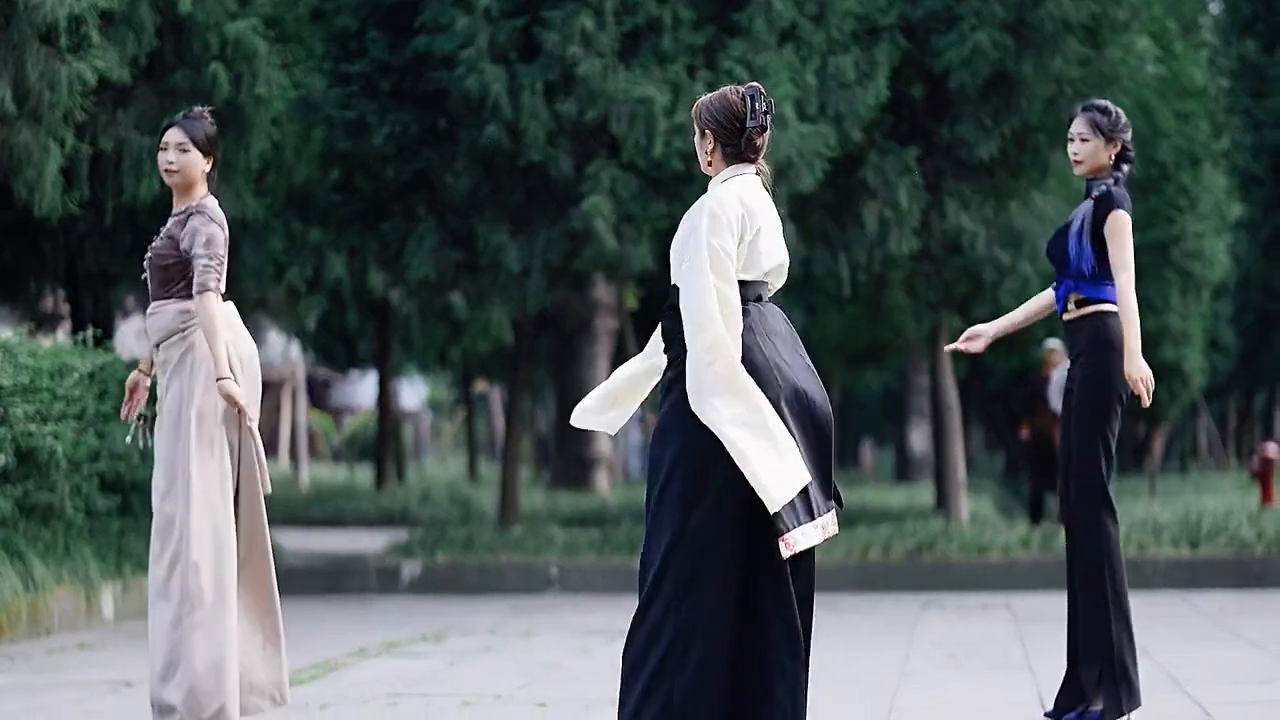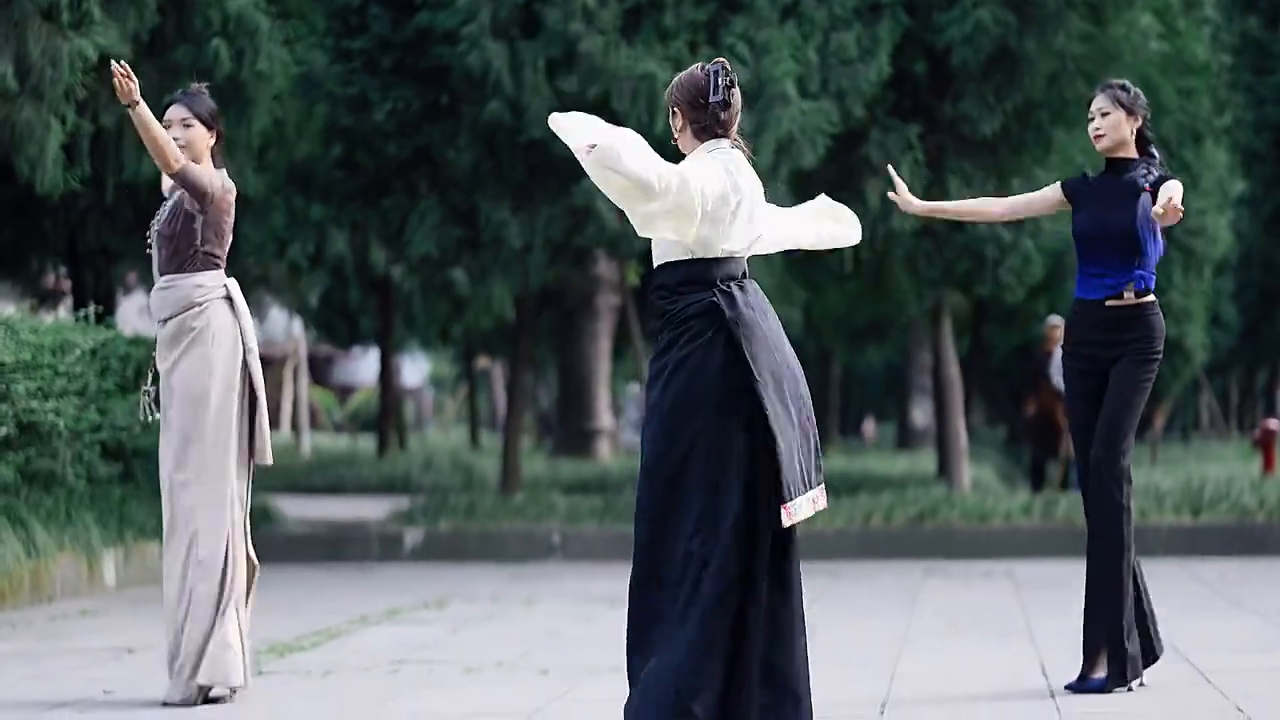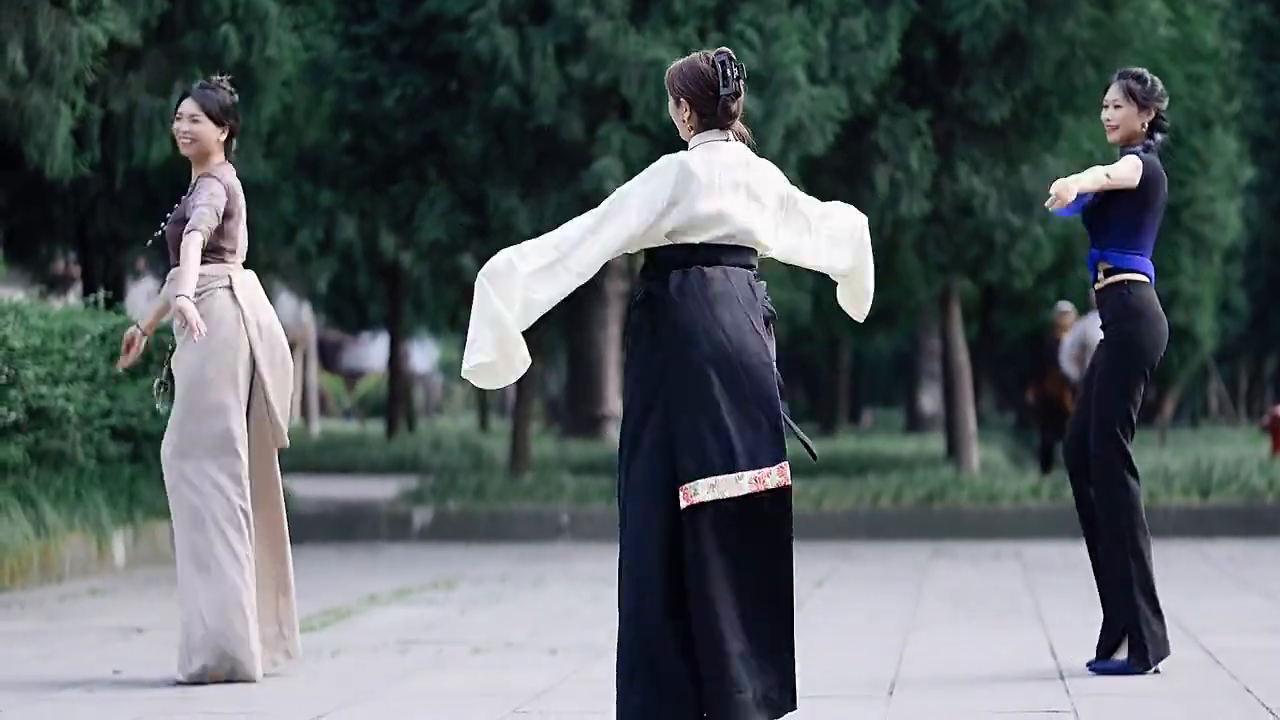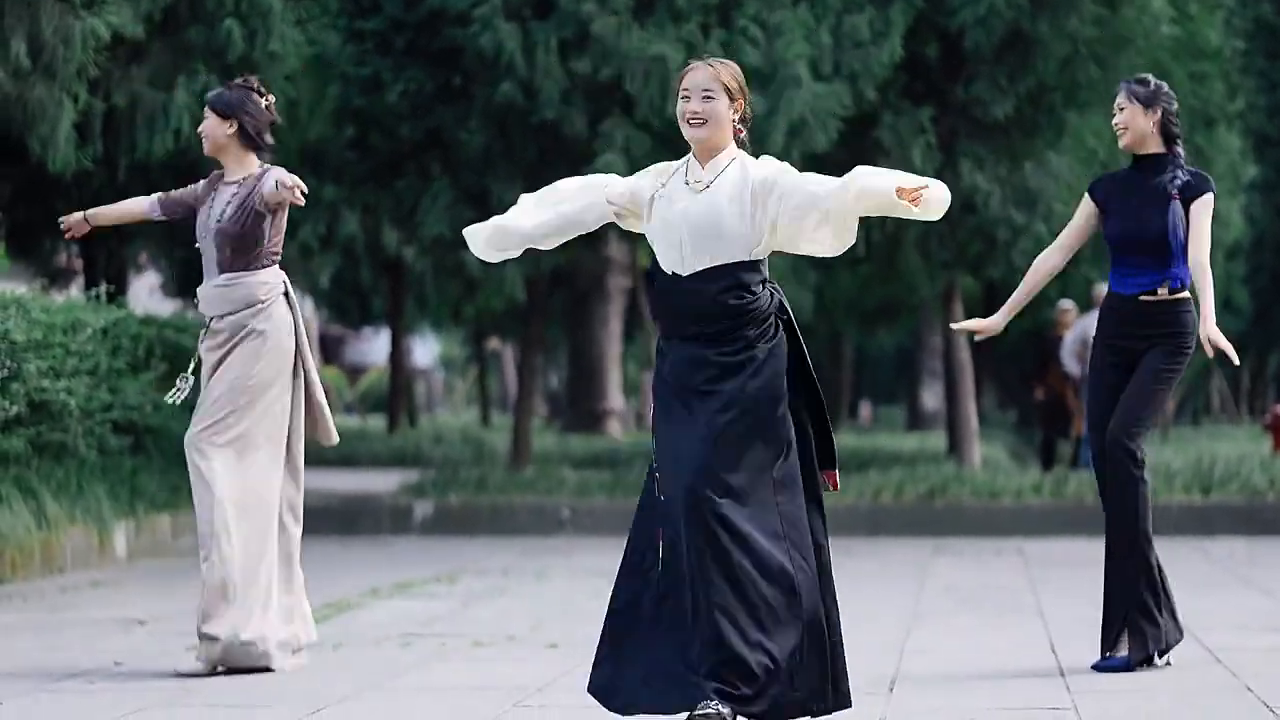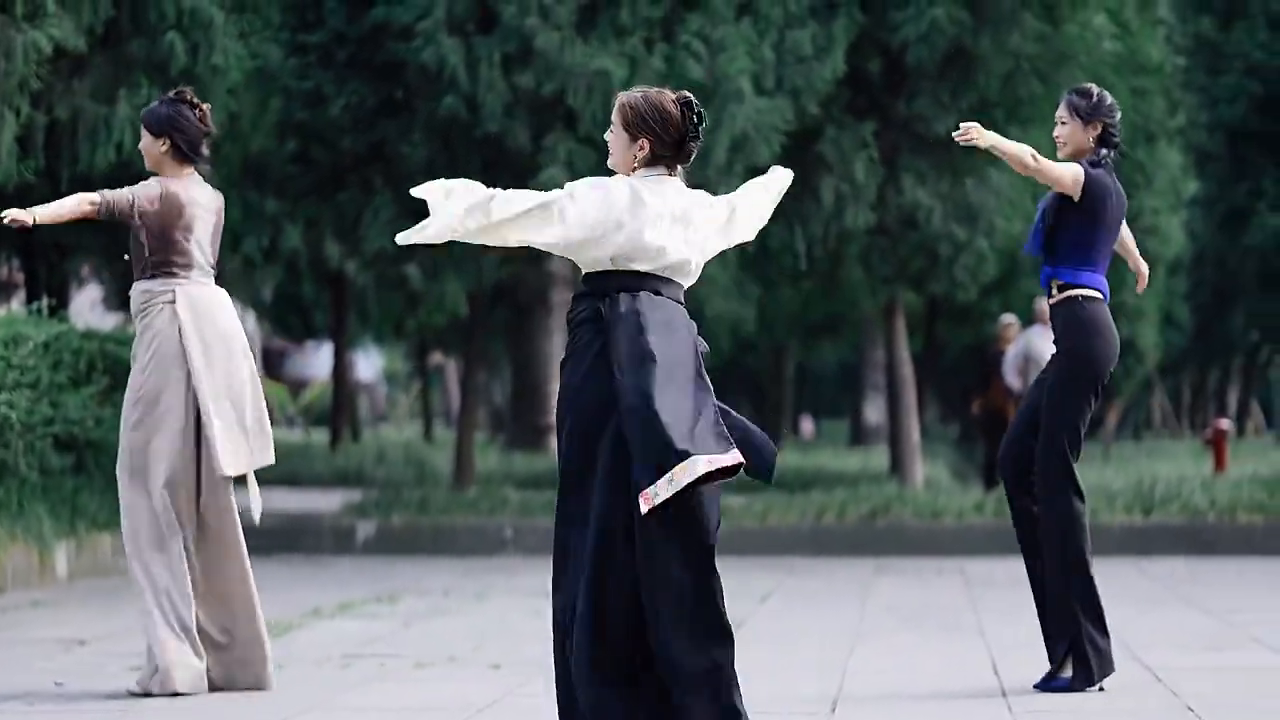
dt=1s
person 1, frame 1
left shoulder: (719, 203)
right shoulder: (758, 202)
left elbow: (707, 298)
left wrist: (710, 390)
right wrist: (632, 380)
left hip: (727, 378)
right hip: (769, 362)
left knee: (701, 545)
right knee: (752, 548)
person 1, frame 2
left shoulder: (705, 172)
right shoulder: (735, 176)
left elbow: (656, 183)
right elbow: (770, 223)
left wrist: (594, 140)
right wrist: (824, 218)
left hip: (707, 354)
right hip: (722, 355)
left knee: (696, 528)
right knee: (733, 531)
person 1, frame 3
left shoulder: (673, 174)
right shoulder: (763, 176)
left elbow: (594, 235)
right elbow: (830, 227)
left wrist: (512, 293)
right wrist: (852, 273)
left hip: (681, 333)
right hip: (744, 332)
left knee: (674, 511)
right knee: (737, 514)
person 1, frame 4
left shoulder: (763, 178)
right shoulder: (656, 184)
left elbow: (835, 199)
right elbow: (588, 200)
left wrist: (897, 188)
right wrist: (511, 226)
left hip: (747, 358)
right hip: (683, 363)
left knee: (707, 494)
right knee: (685, 509)
person 1, frame 5
left shoulder: (615, 197)
right shoulder: (697, 207)
left elbow: (547, 213)
right elbow: (742, 209)
left wrist: (467, 207)
right wrist: (773, 184)
left hip: (614, 350)
right hip: (668, 343)
left knee: (608, 527)
right knee: (664, 518)
person 2, frame 1
left shoulder: (201, 217)
right shoulder: (188, 215)
left elbow: (205, 296)
left wrist: (224, 374)
right wrist: (142, 368)
left hip: (203, 359)
right hip: (191, 361)
left knee: (195, 510)
right knee: (212, 513)
right ankle: (241, 669)
person 2, frame 2
left shoulder: (217, 183)
right shoulder: (194, 186)
left elbow: (172, 162)
left wrist: (132, 103)
left hip: (207, 334)
right hip: (183, 339)
left knee: (201, 484)
right knee: (199, 486)
left ankle: (212, 660)
right ankle: (213, 652)
person 2, frame 3
left shoulder: (213, 181)
right shoulder: (215, 183)
left elbow: (194, 239)
right elbow: (192, 252)
left wrist: (183, 297)
right wrist: (147, 322)
left hip: (221, 322)
right hip: (215, 326)
left knee: (203, 465)
right knee: (233, 474)
left ankle: (229, 641)
right ankle: (255, 633)
person 2, frame 4
left shoulder: (271, 180)
right shoulder: (213, 187)
left elbow: (288, 194)
right elbow: (156, 207)
left wrist: (292, 190)
right wrist: (93, 216)
left hip: (262, 332)
right hip: (224, 337)
left knee: (217, 455)
right knee: (248, 477)
left ankle: (246, 630)
right ankle: (272, 627)
person 2, frame 5
left shoulder: (162, 192)
right shoulder: (206, 196)
left elbow: (98, 201)
left hip: (174, 335)
right hip: (210, 332)
left knee: (160, 483)
right knee: (199, 489)
left ankle: (179, 660)
right ankle: (228, 655)
person 3, frame 1
left shoulder: (1112, 199)
right shoulder: (1088, 205)
left elbow: (1124, 281)
right elbow: (1060, 292)
left wrist: (1133, 352)
right wrist: (993, 330)
left hip: (1102, 349)
right hip: (1087, 356)
left knee: (1085, 498)
right knee: (1080, 501)
person 3, frame 2
left shoulder: (1160, 182)
right shoulder: (1080, 187)
left elbow: (1170, 203)
right elbow: (1003, 209)
left wrist: (1167, 209)
right wrist: (925, 207)
left hip: (1135, 336)
right hip: (1083, 337)
left knee: (1107, 469)
right knee: (1093, 477)
left ankle: (1112, 648)
right ankle: (1132, 637)
person 3, frame 3
left shoulder: (1140, 163)
right shoulder: (1139, 174)
left elbow: (1104, 173)
left wrist: (1077, 182)
left hip: (1132, 321)
right hip: (1125, 325)
left knee: (1108, 457)
right knee: (1082, 452)
left ankle: (1139, 636)
right ankle: (1130, 620)
person 3, frame 4
left shoulder: (1194, 184)
right shoulder: (1108, 186)
left elbow: (1198, 257)
right elbow: (1057, 253)
left wrist: (1209, 319)
right wrist: (1003, 316)
left hip: (1167, 331)
right hip: (1114, 330)
left knee: (1121, 448)
right knee: (1109, 460)
left ankle: (1141, 628)
right ankle: (1149, 622)
person 3, frame 5
left shoulder: (1086, 180)
right shoulder: (1108, 189)
left elbow: (1032, 162)
right elbow: (1123, 236)
left wrist: (992, 142)
right wrist: (1136, 264)
left hip: (1083, 337)
right hip: (1082, 335)
left knee: (1055, 478)
right knee: (1018, 467)
left ankle: (1084, 655)
right ankle: (1071, 636)
